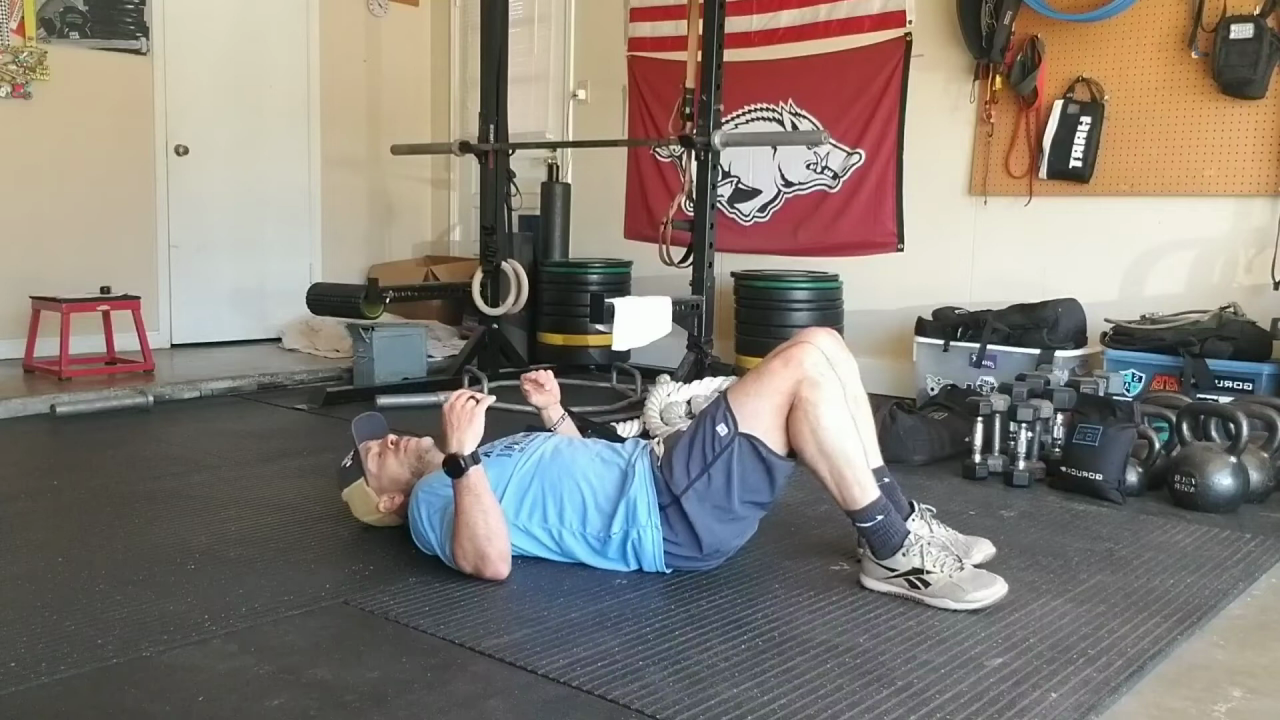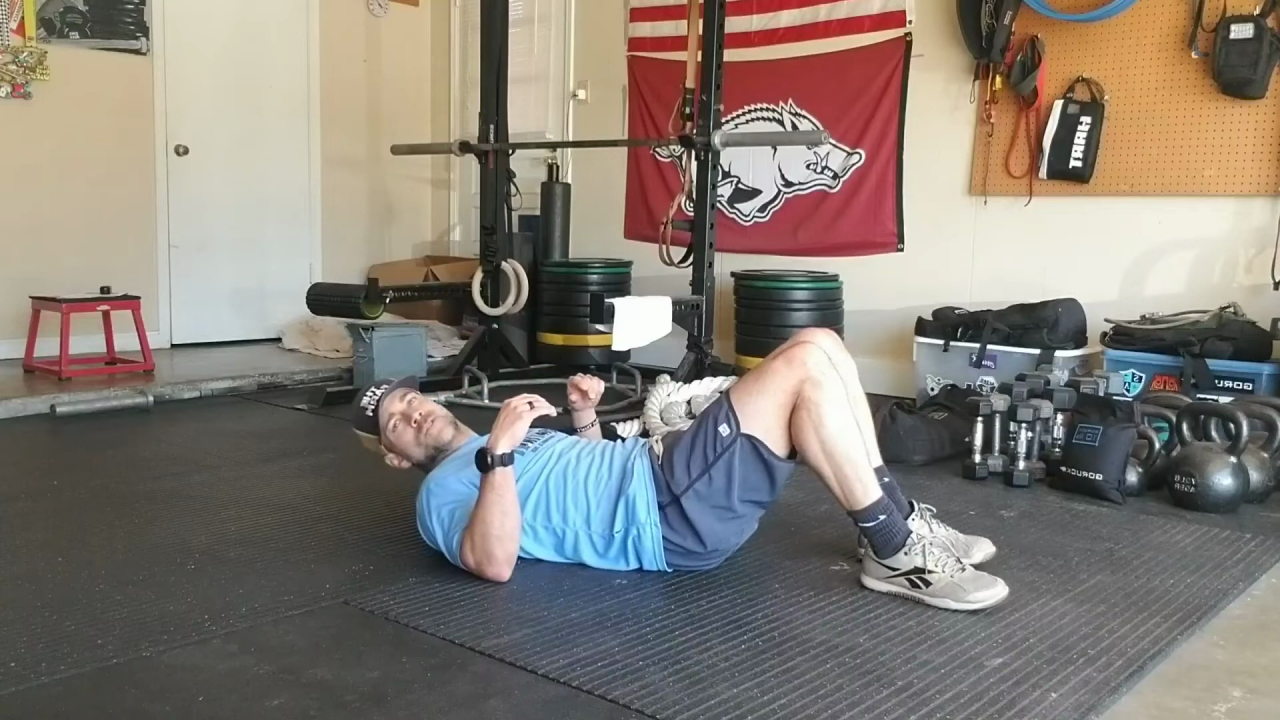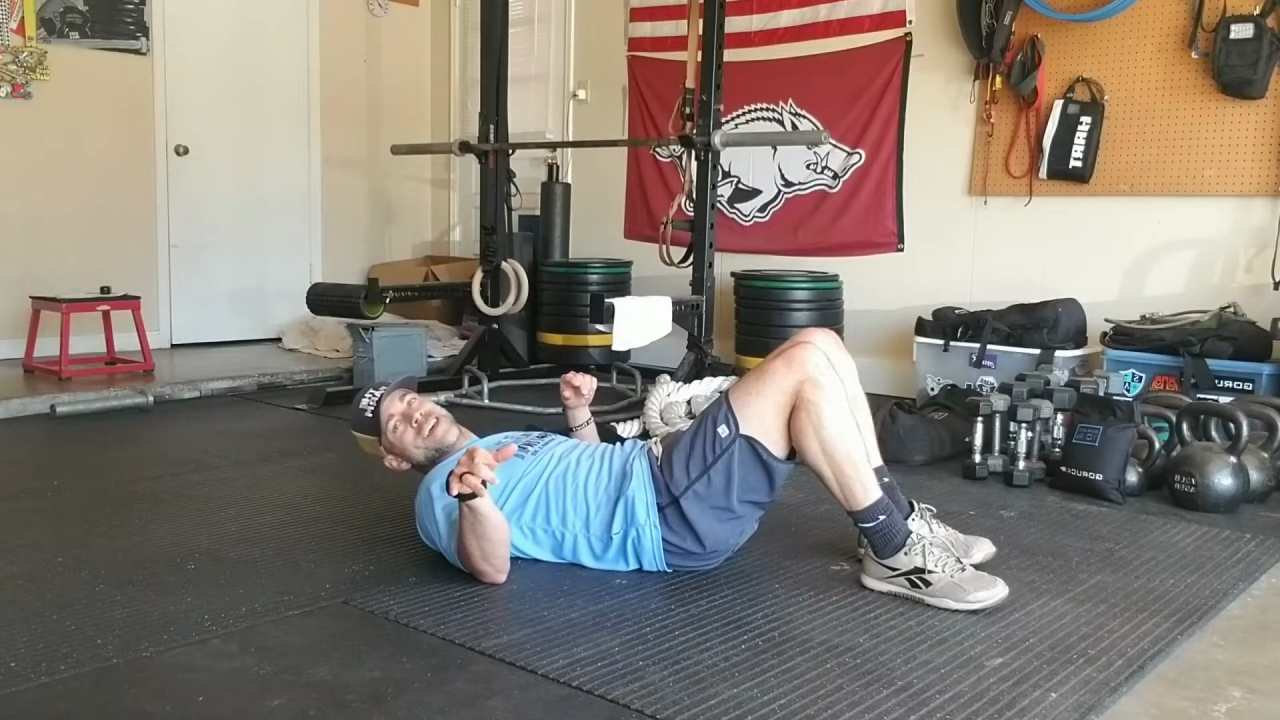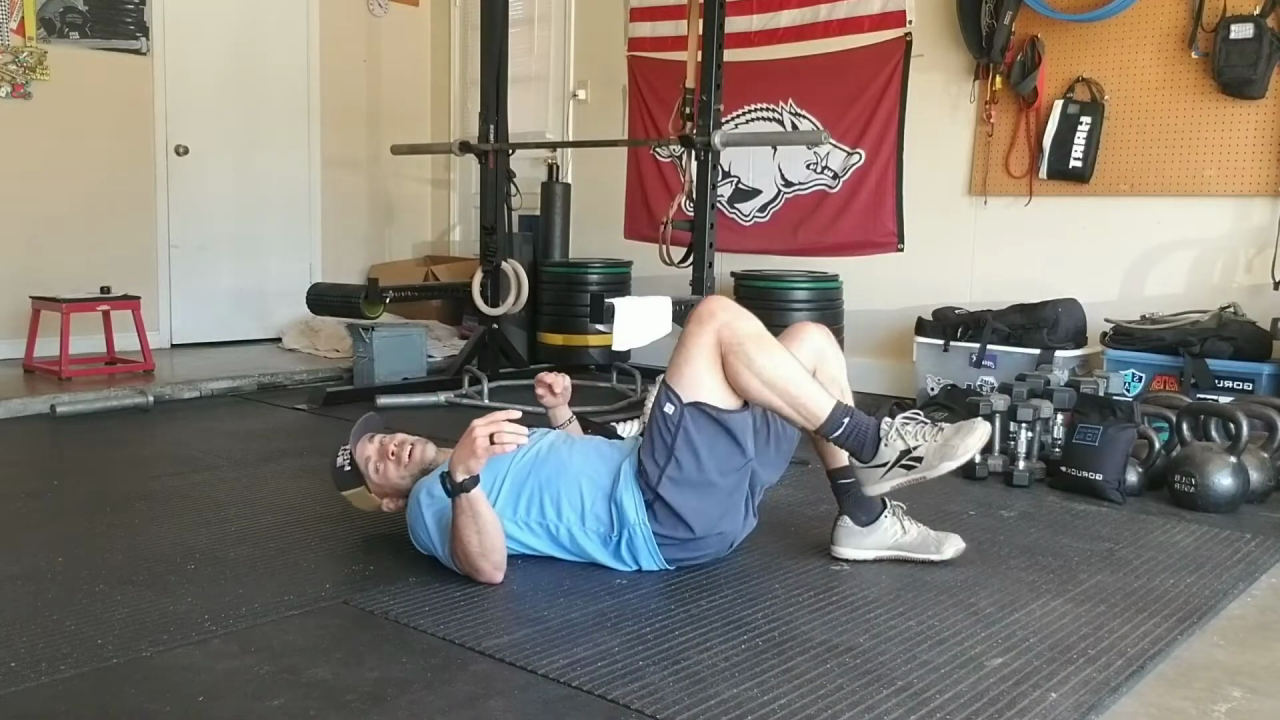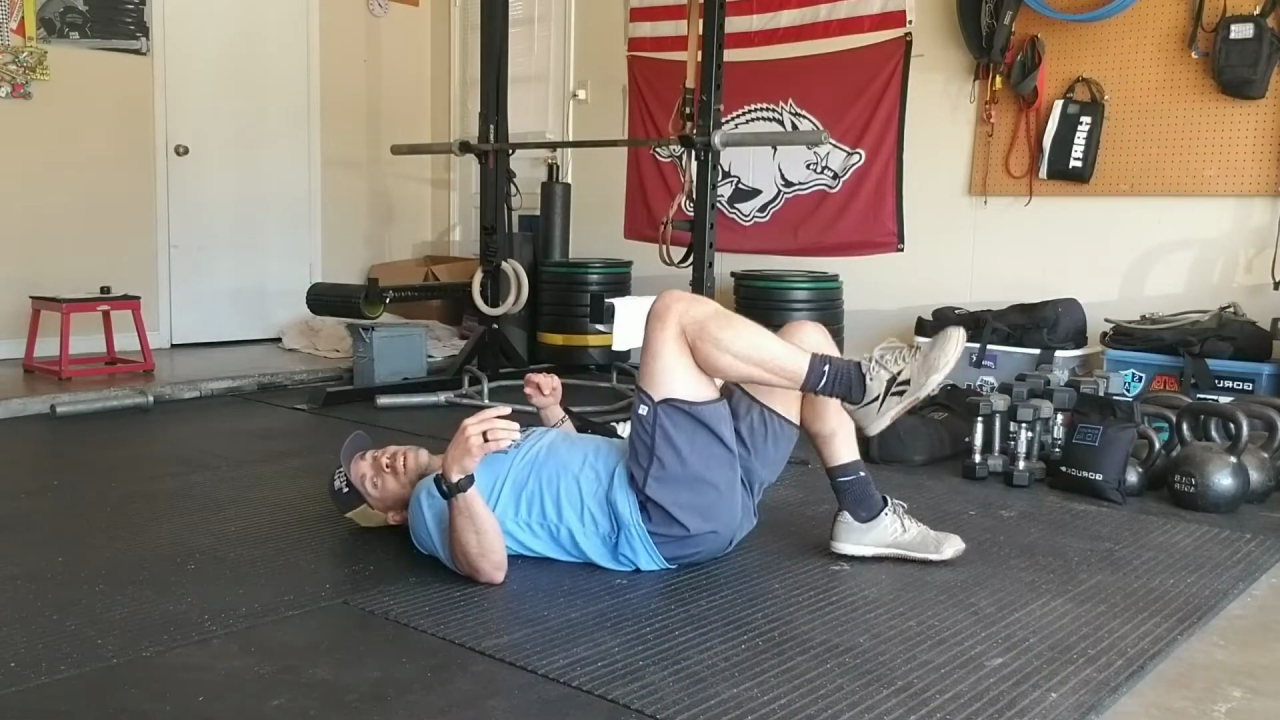
dt=1s
person 1, frame 1
left shoulder: (492, 454)
right shoulder: (434, 504)
right elbow: (493, 564)
left wrist: (552, 413)
right wrist: (460, 455)
left hip: (658, 470)
right hip: (671, 521)
left knee: (821, 345)
right knee: (805, 366)
left ankle: (895, 516)
right ankle: (893, 553)
person 1, frame 2
left shoulder: (487, 450)
right shoulder: (441, 493)
right elbow: (494, 564)
left wrist: (583, 416)
right wrist: (498, 451)
left hip: (660, 470)
right hip: (671, 518)
left knee: (819, 346)
right knee: (806, 366)
left ankle: (894, 516)
right ankle: (895, 552)
person 1, frame 3
left shoulder: (496, 445)
right shoulder: (438, 495)
right elbow: (492, 567)
left wrist: (578, 415)
right wrist: (468, 489)
left hip: (660, 469)
right hip: (672, 519)
left knee: (819, 344)
right knee: (805, 369)
left ankle: (895, 514)
right ankle: (895, 553)
person 1, frame 4
left shoulder: (477, 459)
right shoulder: (432, 505)
right elbow: (487, 567)
left wrist: (559, 412)
right wrist: (462, 475)
left hip: (704, 492)
right hip: (666, 520)
left knee: (811, 340)
right knee: (716, 317)
left ankle: (864, 520)
right ankle: (876, 446)
person 1, frame 5
left shoulder: (483, 458)
right shoulder: (432, 507)
right elbow: (487, 567)
left wrist: (551, 415)
right wrist: (454, 476)
left hip: (711, 488)
right hip: (669, 518)
left knee: (806, 338)
right knee: (676, 312)
left ankle: (864, 516)
right ankle: (862, 385)
